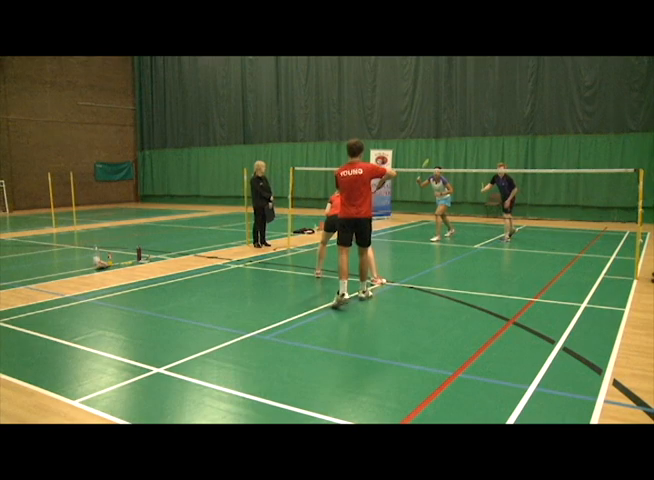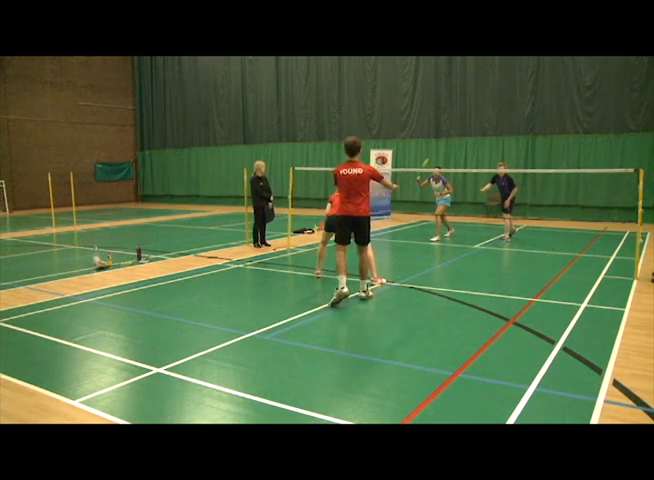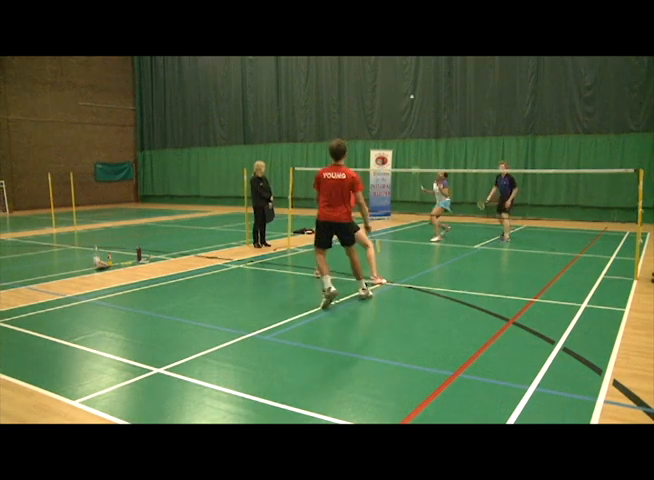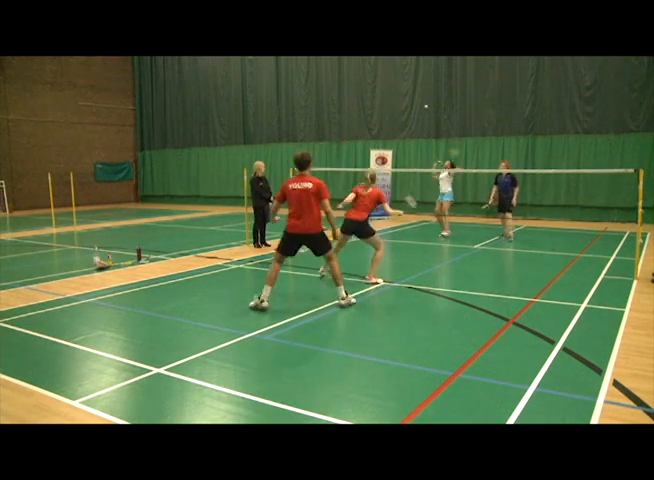
dt=0.3s
person 1, frame 1
left shoulder: (339, 173)
right shoulder: (368, 168)
right elbow: (392, 173)
right wrist: (380, 183)
left hip: (345, 217)
right hip: (363, 217)
left knee: (343, 253)
right knee: (363, 252)
left ankle: (342, 292)
right ankle: (363, 290)
person 1, frame 2
left shoulder: (338, 171)
right shoulder: (368, 170)
right elbow: (387, 184)
right wrist: (393, 187)
left hip: (343, 215)
right hip: (362, 215)
left knee: (341, 251)
right knee: (363, 251)
left ankle: (342, 286)
right ankle: (364, 289)
person 1, frame 3
left shoulder: (321, 174)
right shoulder: (352, 175)
right elbow: (360, 202)
right wrist: (367, 223)
left hip: (324, 219)
right hip: (344, 220)
left knee: (320, 254)
right knee: (352, 252)
left ankle: (328, 287)
right ankle: (363, 289)
person 1, frame 4
left shoulder: (288, 185)
right shoulder: (318, 184)
left elbow: (275, 207)
right elbow: (328, 210)
left wrist: (273, 216)
right wrist: (335, 230)
left hip: (292, 230)
right hip: (313, 231)
left knee: (278, 261)
right knee: (332, 258)
left ankle: (263, 299)
right ankle: (344, 296)
